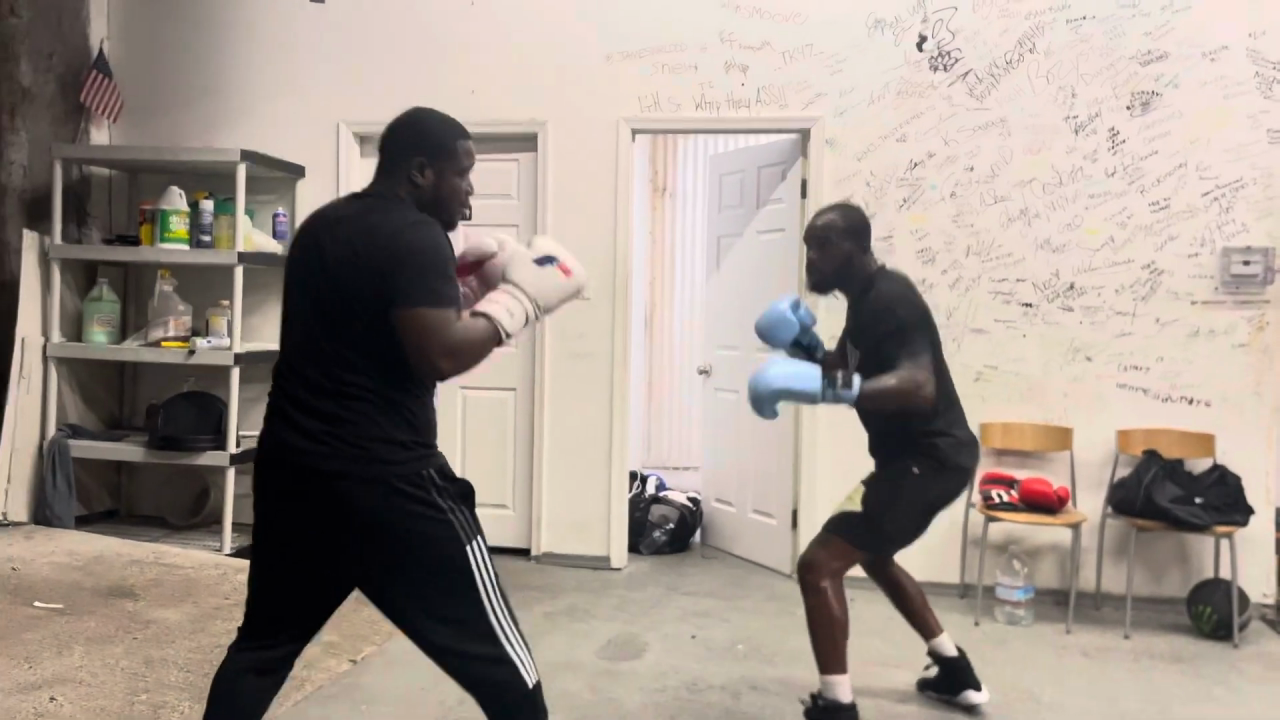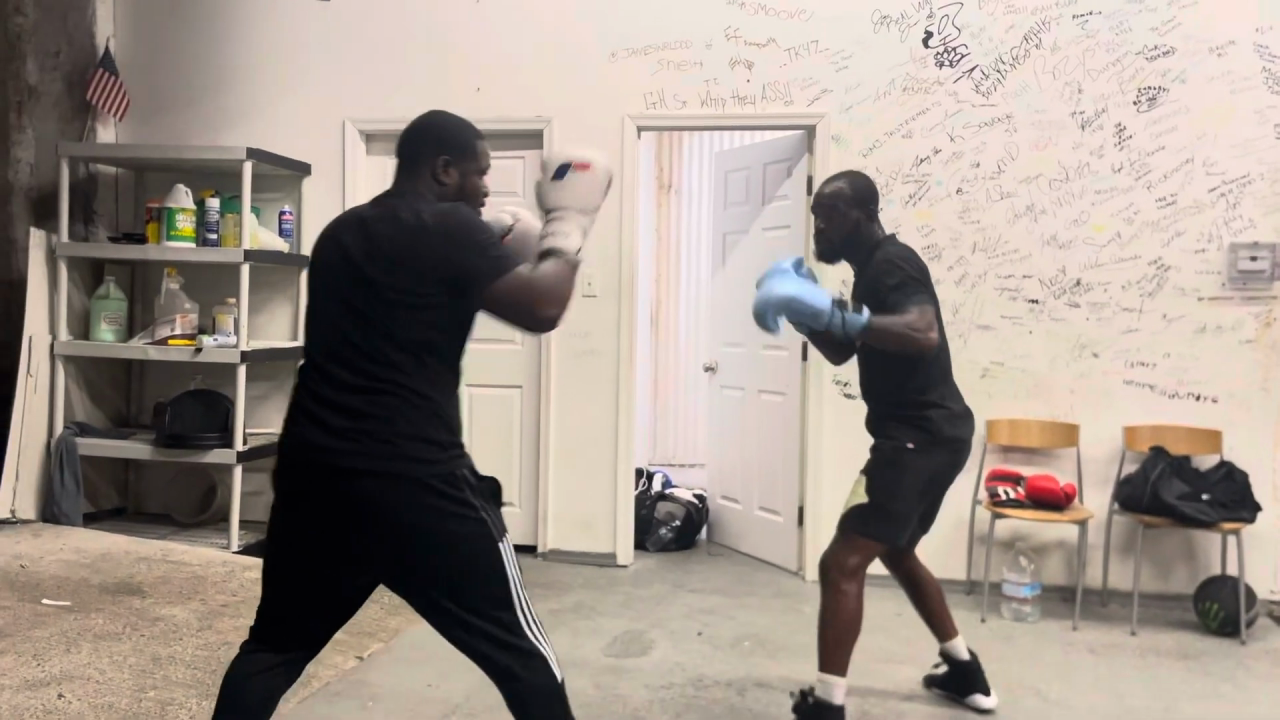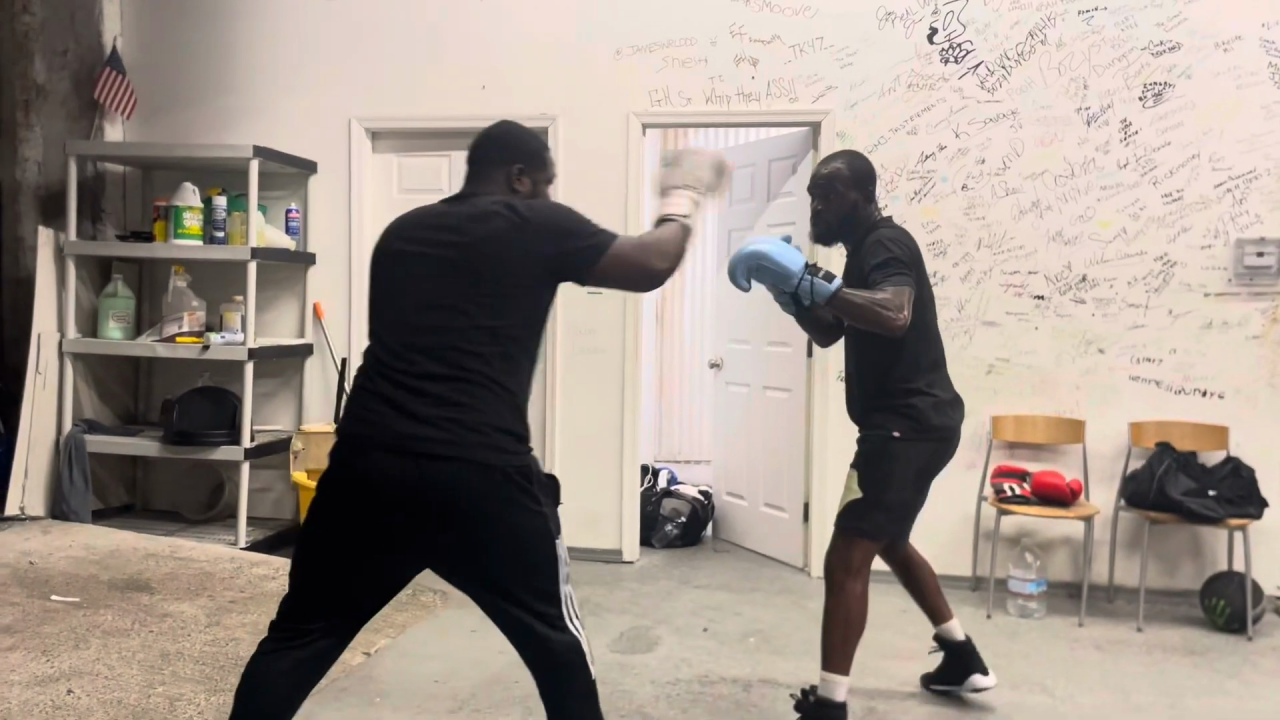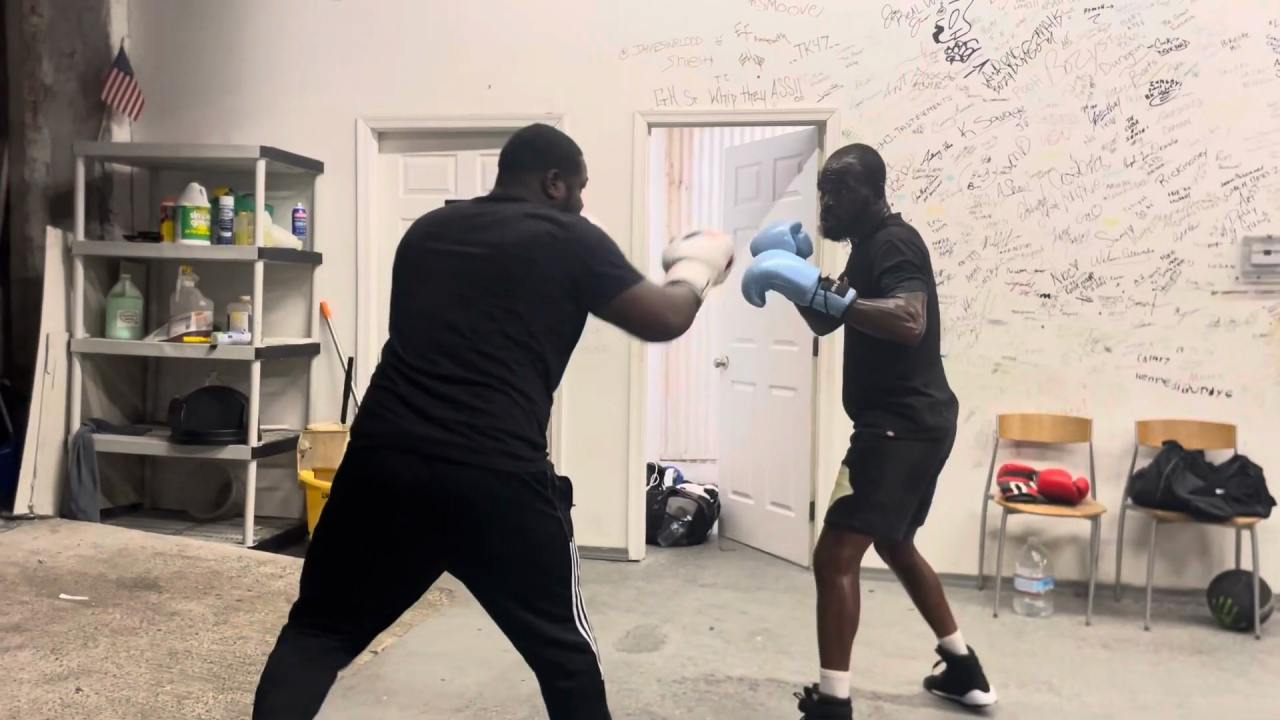
dt=0.2s
person 1, frame 1
left shoulder: (321, 225)
right shoulder: (413, 237)
right elbow: (439, 355)
left wrist: (454, 284)
right wrist: (520, 296)
left hip: (292, 468)
right hip: (388, 479)
left knee: (263, 643)
right knee: (495, 658)
person 1, frame 2
left shoulder: (341, 232)
right shoulder: (448, 229)
right elbow: (539, 309)
right wrist: (566, 221)
left hip: (312, 470)
right hip: (414, 479)
left knee: (274, 644)
right knee: (519, 654)
person 1, frame 3
left shoulder: (402, 232)
right shoulder: (534, 226)
right elbow: (647, 266)
right wrist: (681, 198)
left hip: (369, 458)
right hip: (479, 470)
left knee: (300, 635)
right knee: (554, 643)
person 1, frame 4
left shoulder: (426, 231)
right shoulder: (569, 239)
right elbow: (660, 320)
right wrist: (700, 261)
left hip: (384, 459)
right hip: (497, 475)
left knee: (316, 636)
right knee: (563, 647)
person 2, frame 1
left shoulder: (889, 298)
right shoulder: (865, 299)
left elbow: (919, 387)
right elbow: (846, 372)
left wrist: (825, 383)
right wrist: (803, 346)
left hip: (927, 460)
right hip: (929, 456)
left knee: (818, 565)
right knee: (874, 554)
right ankle: (956, 672)
person 2, frame 2
left shoulder: (893, 263)
right shoulder: (873, 269)
left elbow: (925, 336)
right elbow: (842, 351)
left wrist: (836, 309)
right wrist: (806, 313)
left hip: (919, 438)
right hip: (930, 435)
left knee: (842, 565)
right knee: (896, 550)
right ankle: (965, 673)
person 2, frame 3
left shoulder: (887, 245)
right shoulder: (865, 250)
left elbow: (894, 315)
right elbow: (828, 332)
left wrist: (809, 280)
right wrist: (791, 287)
left hip: (905, 426)
right hip: (916, 422)
left knee: (846, 561)
right knee: (891, 541)
right ankle: (963, 659)
person 2, frame 4
left shoulder: (894, 245)
right shoulder: (871, 247)
left elbow: (910, 323)
right elbow: (827, 322)
left wrist: (820, 290)
right wrist: (800, 279)
left hip: (900, 426)
right hip: (917, 423)
left knee: (835, 556)
right knee: (895, 545)
right ankle: (964, 669)
